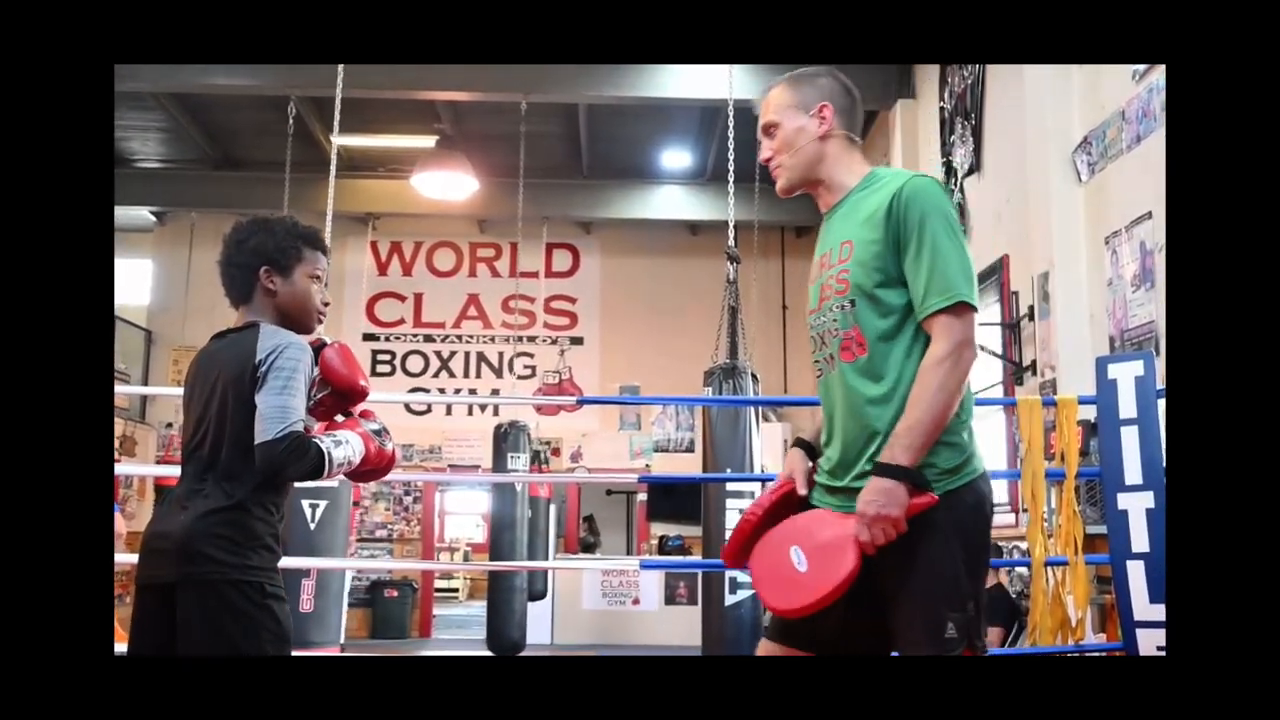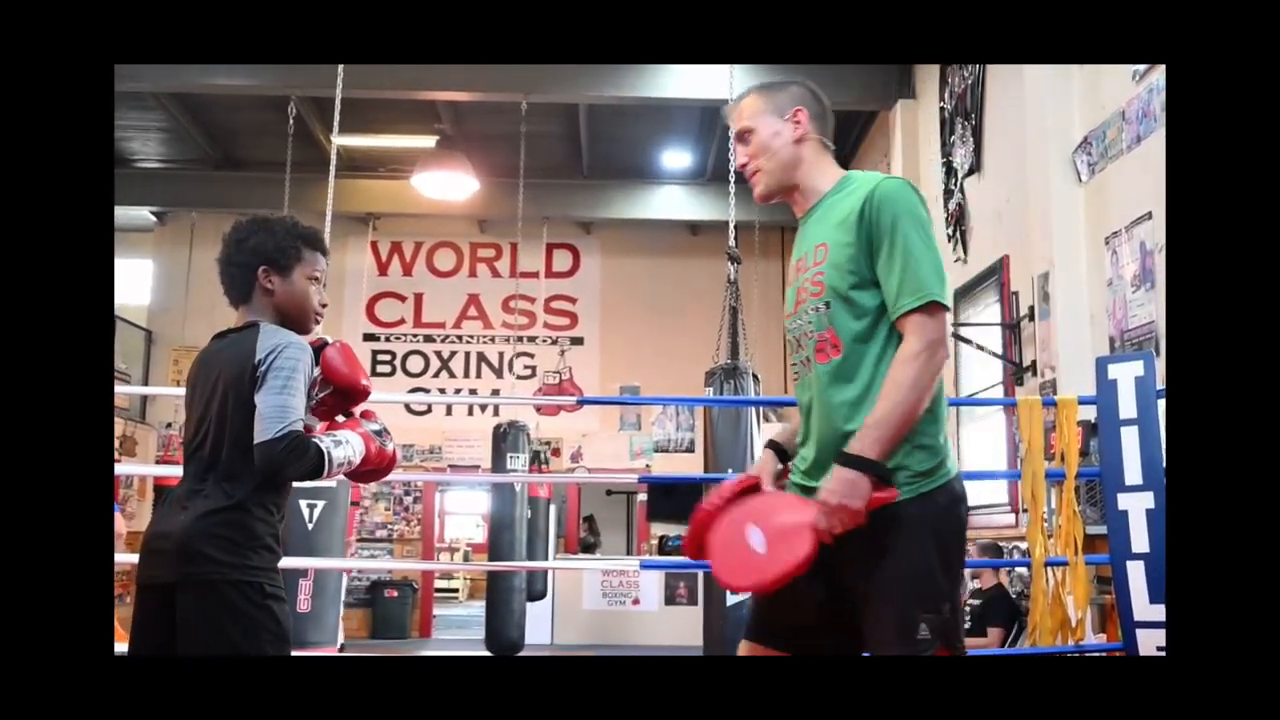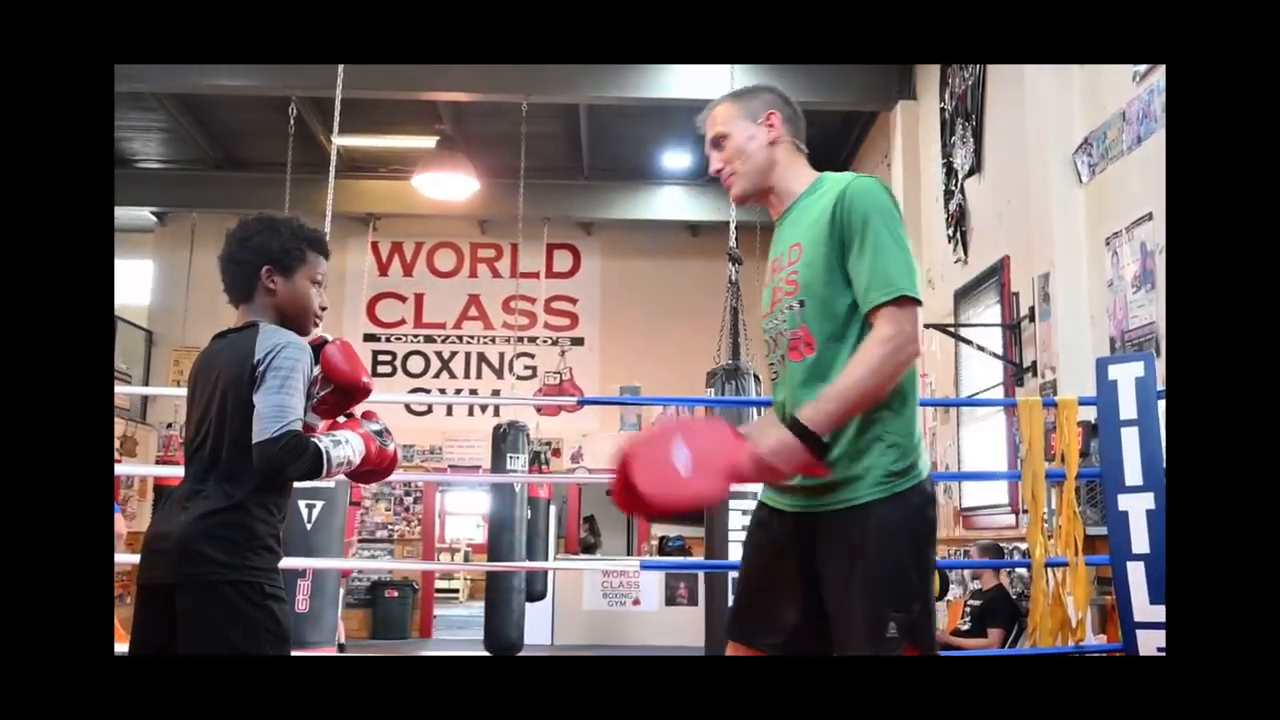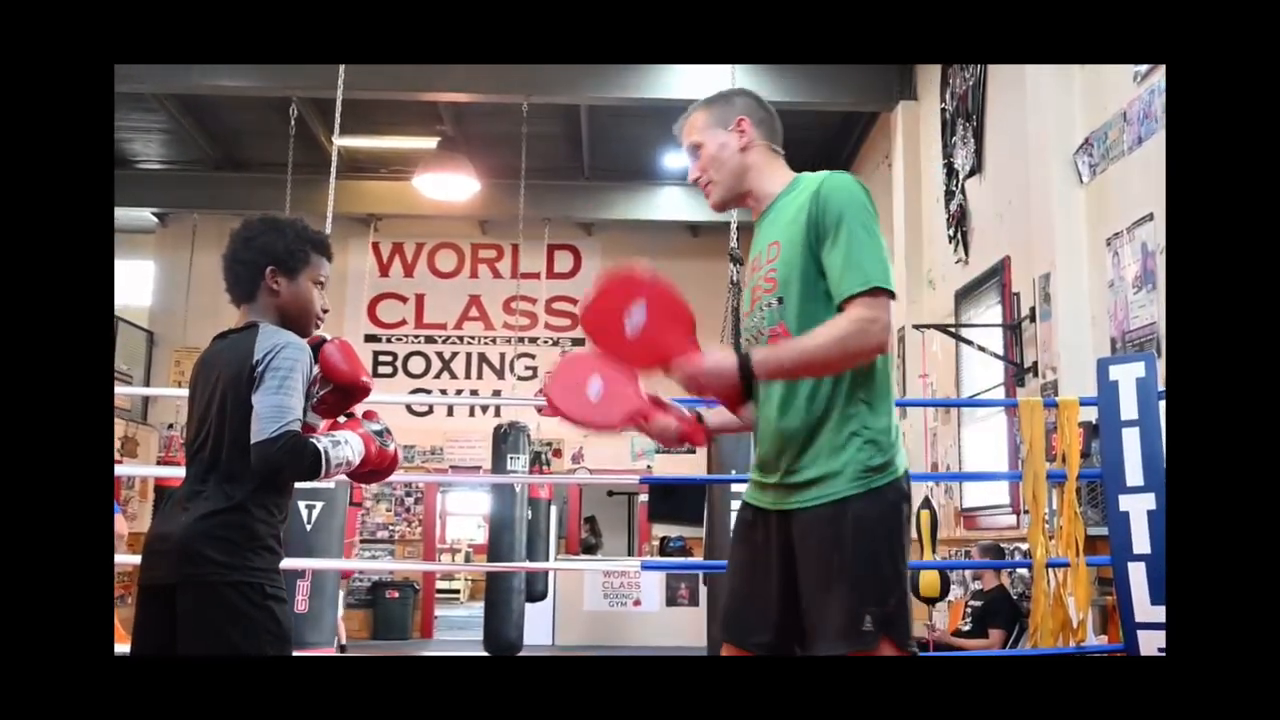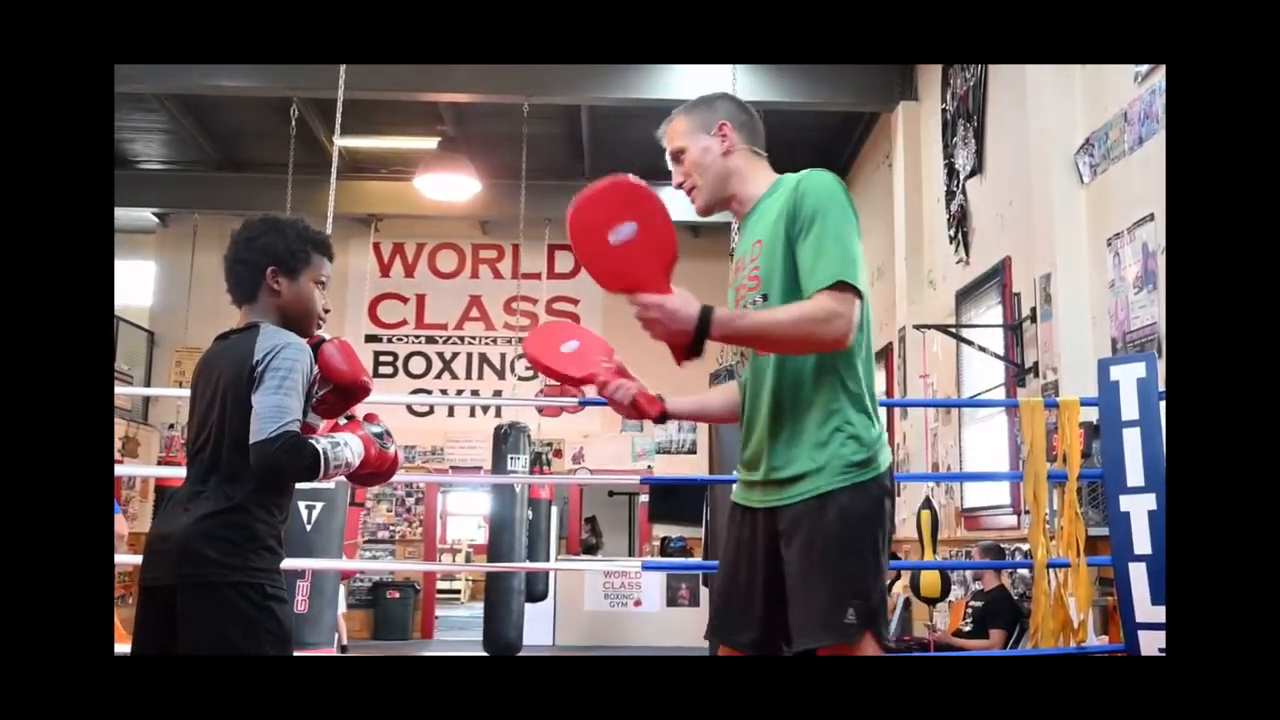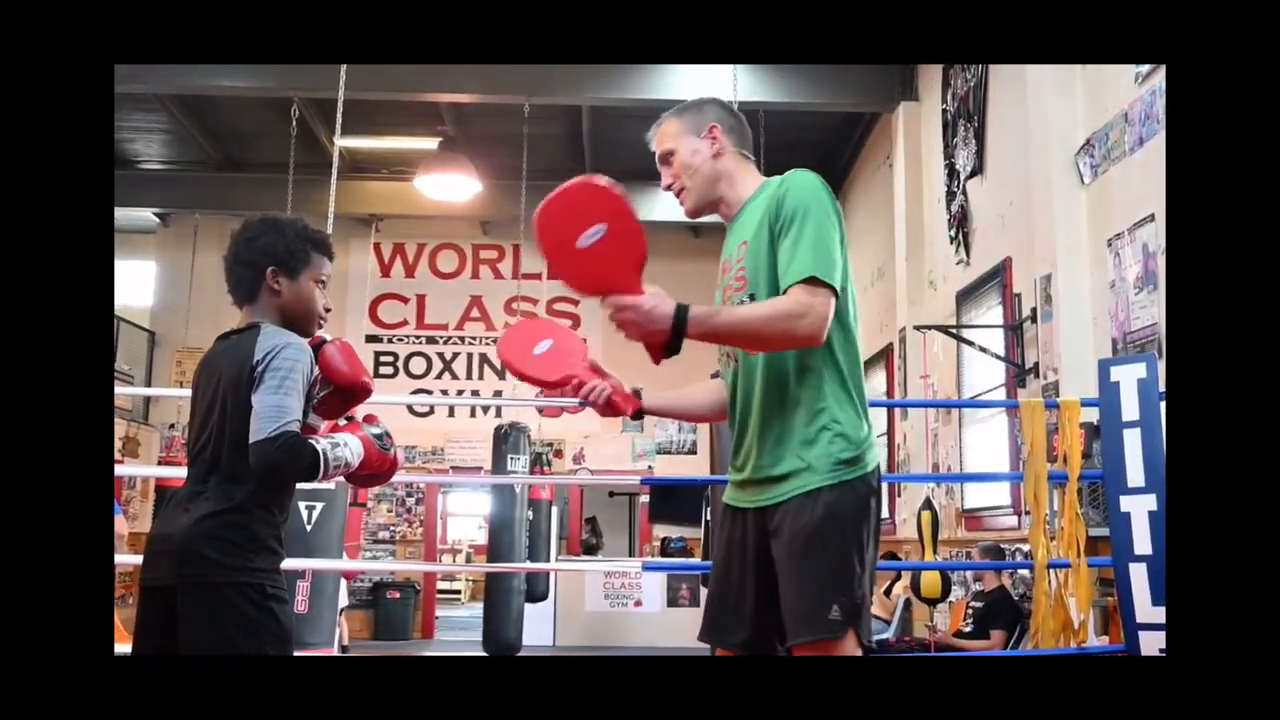
dt=0.1s
person 1, frame 1
left shoulder: (909, 196)
right shoulder: (830, 234)
left elbow: (954, 344)
left wrist: (894, 471)
right wrist: (807, 448)
left hip: (926, 496)
right hip: (838, 498)
right knee: (783, 648)
person 1, frame 2
left shoulder: (881, 198)
right shoulder: (808, 237)
left elbow: (927, 342)
left wrist: (859, 463)
right wrist: (779, 451)
left hip: (899, 497)
right hip: (814, 498)
right knee: (762, 648)
person 1, frame 3
left shoulder: (853, 197)
right shoulder: (782, 239)
left elbow: (897, 335)
left wrist: (800, 430)
right wrist: (745, 440)
left hip: (872, 496)
right hip: (790, 498)
left knee: (894, 651)
right knee: (752, 648)
person 1, frame 4
left shoulder: (827, 195)
right shoulder: (766, 237)
left elbow: (869, 326)
left wrist: (744, 369)
right wrist: (699, 424)
left hip: (848, 488)
right hip: (771, 496)
left knee: (866, 651)
right knee: (744, 648)
person 1, frame 5
left shoulder: (811, 191)
right shoulder: (750, 238)
left elbow: (835, 319)
left wrist: (704, 322)
right wrist: (656, 405)
left hip: (834, 480)
right hip: (760, 491)
left knee: (845, 648)
right knee: (741, 647)
person 1, frame 6
left shoulder: (795, 192)
right shoulder: (737, 239)
left elbow: (808, 317)
left wrist: (678, 323)
right wrist: (633, 401)
left hip: (821, 477)
right hip: (750, 490)
left knee: (825, 647)
right knee: (734, 648)
person 2, frame 1
left shoulder: (209, 354)
right shoulder: (284, 347)
right elbow: (279, 455)
left wrist: (308, 411)
right wrist: (353, 443)
left hip: (167, 545)
right hip: (228, 555)
person 2, frame 2
left shoulder: (211, 354)
right shoulder: (284, 347)
right elbow: (278, 455)
left wrist: (309, 410)
right wrist: (354, 443)
left hip: (167, 546)
right hip: (229, 555)
person 2, frame 3
left shoulder: (213, 353)
right shoulder: (284, 347)
right elbow: (277, 453)
left wrist: (312, 412)
right wrist: (354, 443)
left hip: (170, 545)
right hip: (230, 556)
person 2, frame 4
left shoulder: (214, 354)
right shoulder: (284, 348)
right elbow: (276, 454)
left wrist: (312, 412)
right wrist: (354, 443)
left hip: (170, 546)
right hip: (230, 556)
person 2, frame 5
left shoulder: (216, 354)
right shoulder: (284, 348)
right elbow: (274, 454)
left wrist: (314, 410)
right wrist: (353, 445)
left hip: (172, 546)
right hip: (231, 556)
person 2, frame 6
left shoulder: (218, 354)
right shoulder: (285, 348)
right elbow: (274, 454)
left wrist: (316, 411)
right wrist: (353, 446)
left hip: (172, 546)
right hip: (231, 556)
